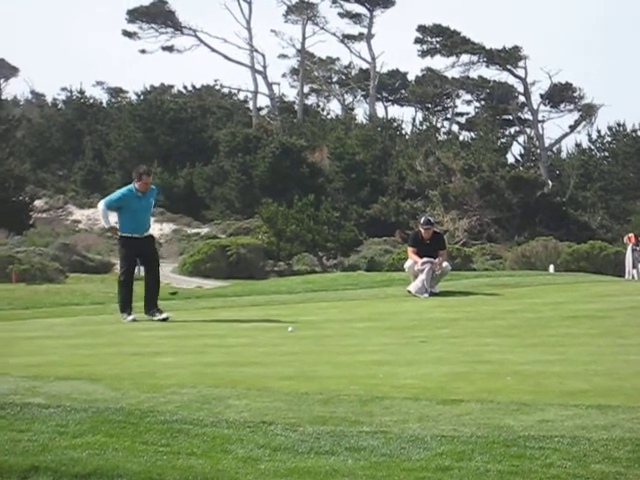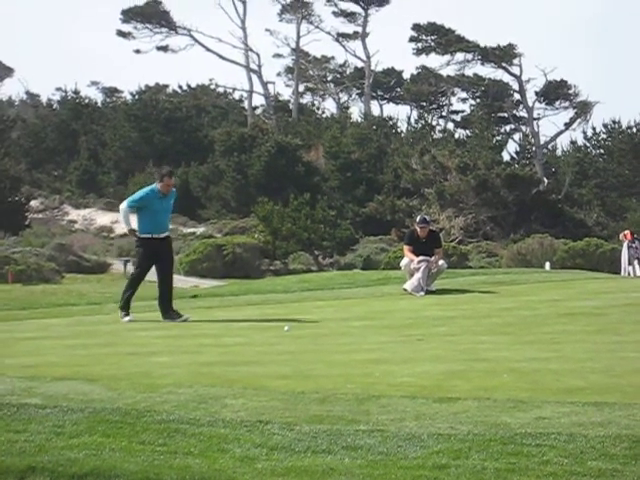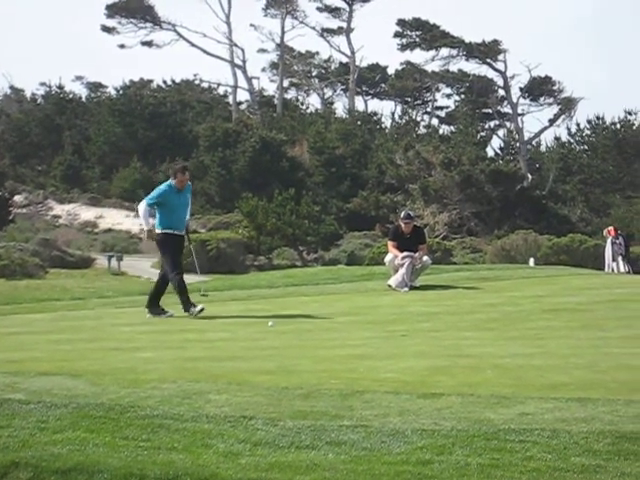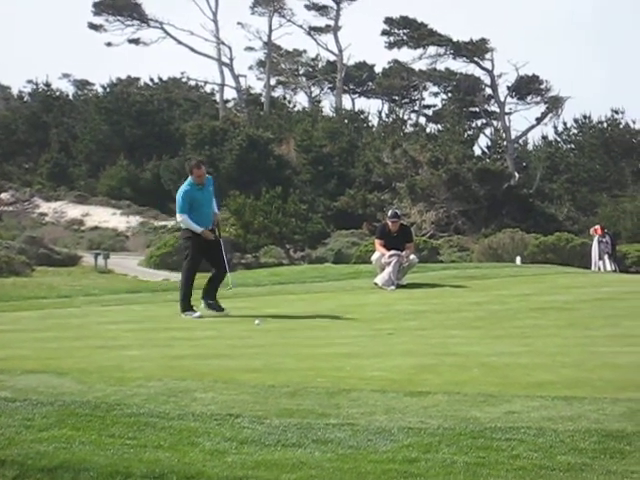
dt=0.5s
person 1, frame 1
left shoulder: (153, 191)
right shoulder: (123, 195)
right elbow: (102, 205)
right wrist: (108, 226)
left hip: (146, 238)
right hip: (128, 240)
left knee: (153, 273)
right knee: (126, 276)
left ankle: (152, 309)
right ankle: (126, 311)
person 1, frame 2
left shoulder: (173, 193)
right shoulder: (146, 194)
right elbow: (124, 206)
right wrist: (129, 227)
left hip: (164, 239)
right hip: (147, 240)
left knee: (166, 276)
right knee: (138, 274)
left ankle: (167, 311)
right ankle: (124, 308)
person 1, frame 3
left shoulder: (188, 187)
right shoulder: (163, 191)
right elbow: (142, 206)
right wrist: (148, 228)
left hip: (180, 235)
right hip: (165, 236)
left knee: (167, 272)
right knee: (175, 271)
left ankle: (153, 306)
right ankle: (188, 306)
person 1, frame 4
left shoulder: (209, 180)
right shoulder: (185, 191)
right elbow: (181, 217)
left wrist: (215, 212)
right wrist: (201, 231)
left hip: (209, 232)
right hip: (193, 234)
left knee: (221, 266)
right knee: (190, 270)
left ankle: (209, 298)
right ankle: (186, 307)
